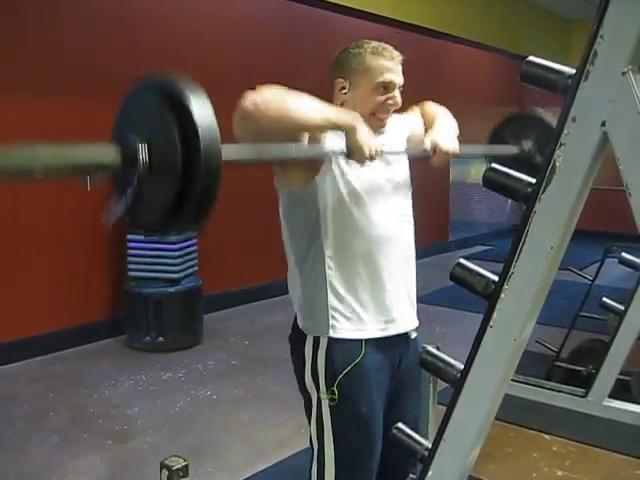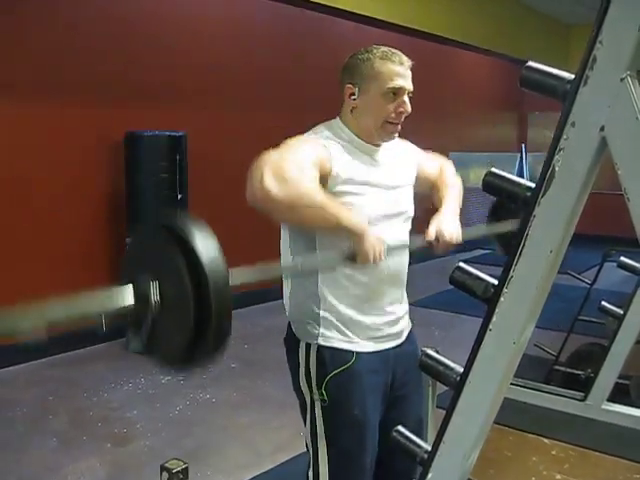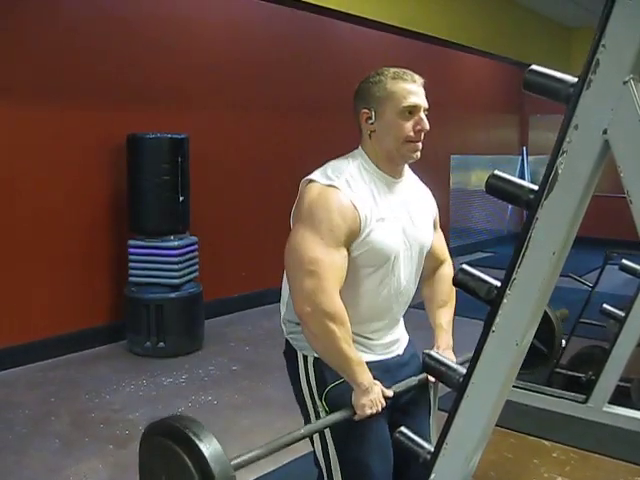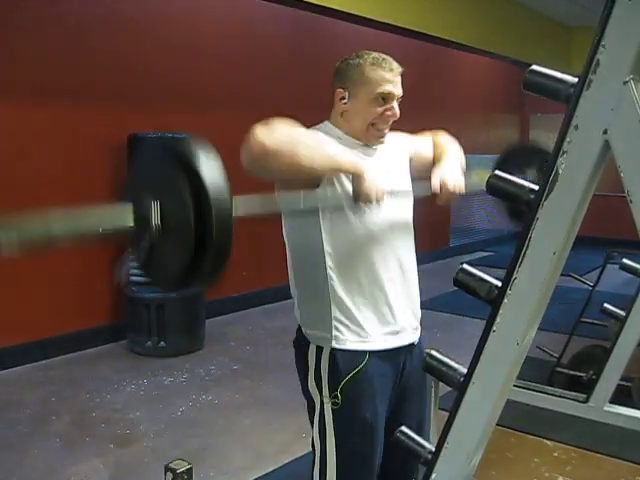
dt=0.5s
person 1, frame 1
left shoulder: (394, 132)
right shoulder: (311, 140)
left elbow: (433, 112)
right elbow: (253, 109)
left wrist: (443, 129)
right wrist: (347, 123)
left hip: (402, 332)
right hip: (341, 341)
person 1, frame 2
left shoulder: (402, 153)
right shoulder: (316, 152)
left elbow: (444, 170)
right elbow: (268, 187)
left wrist: (448, 211)
right wrist: (356, 228)
left hip: (399, 339)
right hip: (336, 349)
person 1, frame 3
left shoulder: (420, 193)
right shoulder: (333, 194)
left elbow: (438, 267)
right elbow: (313, 302)
left wrist: (444, 342)
right wrist: (359, 381)
left hip: (397, 353)
right hip: (330, 362)
person 1, frame 4
left shoulder: (397, 148)
right shoulder: (310, 150)
left elbow: (443, 142)
right elbow: (263, 144)
left wrist: (449, 166)
right wrist: (354, 169)
left hip: (405, 340)
right hip: (344, 351)
